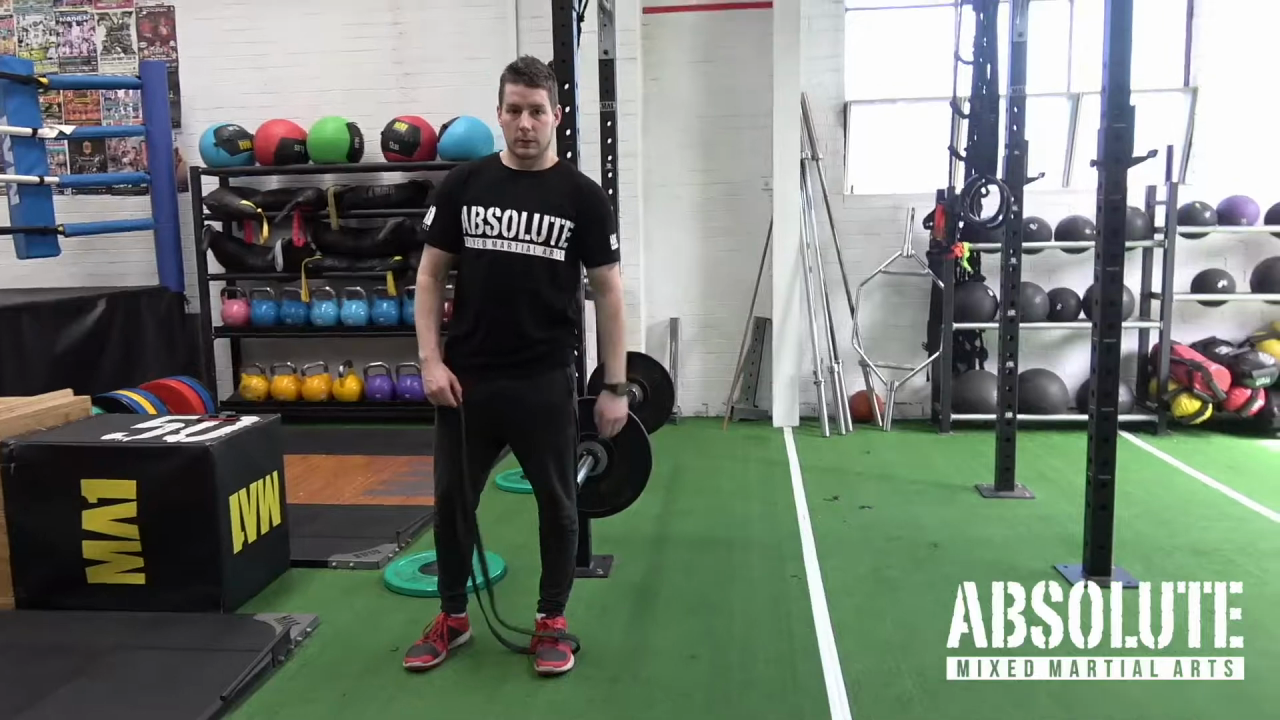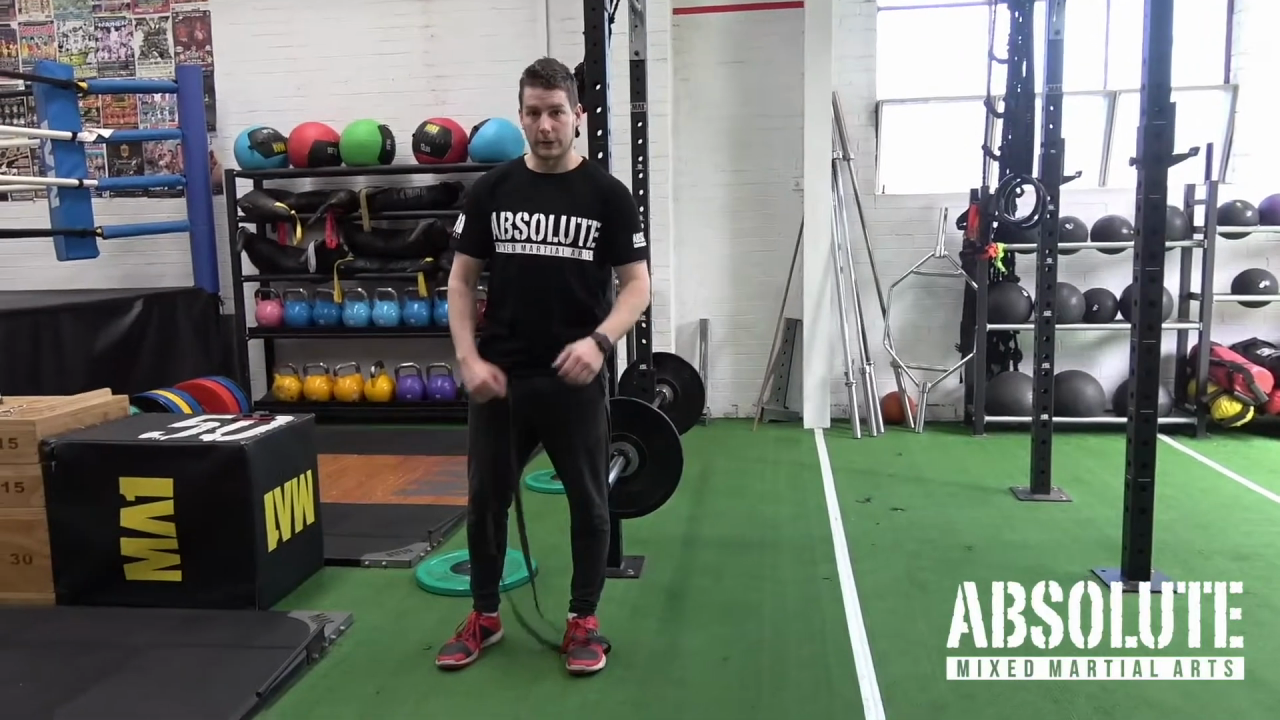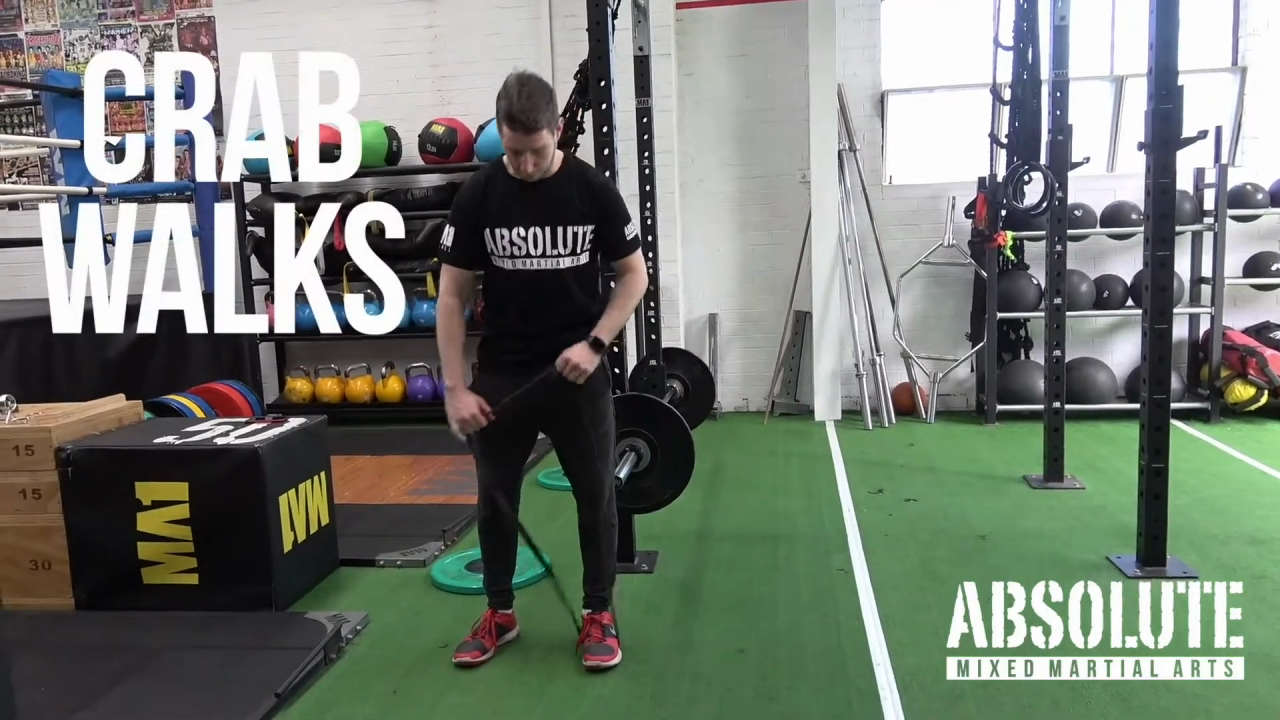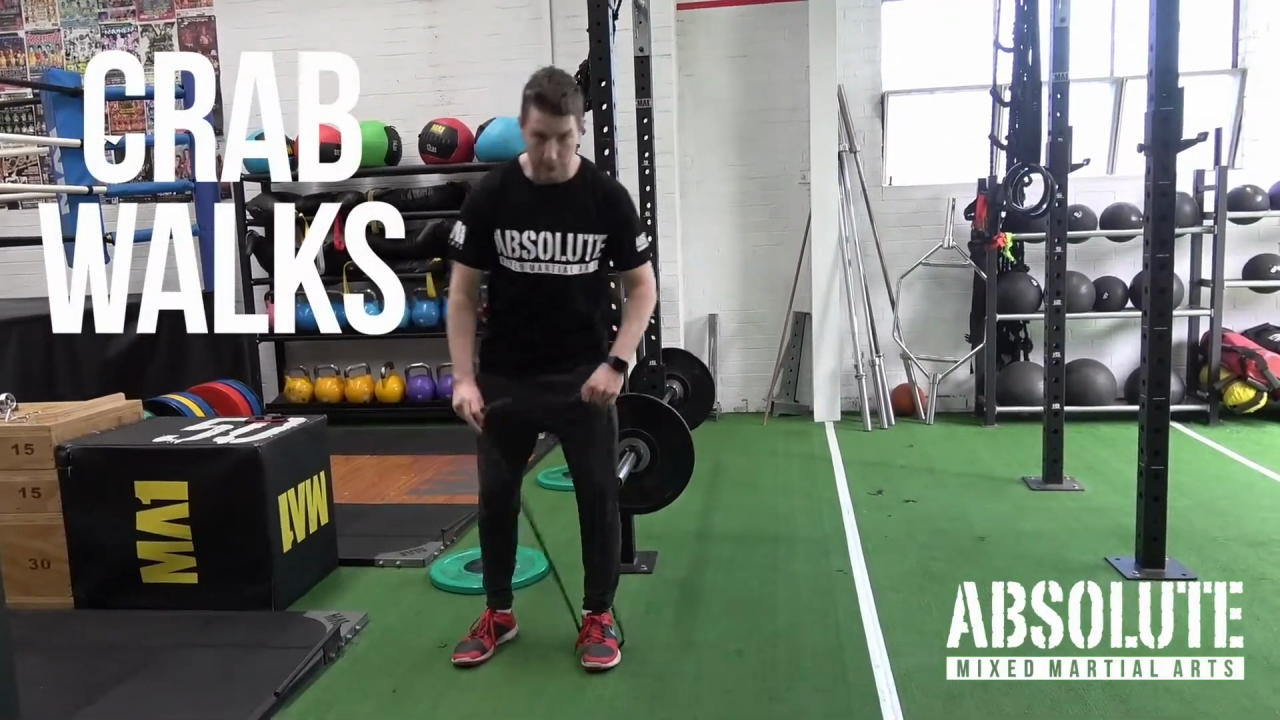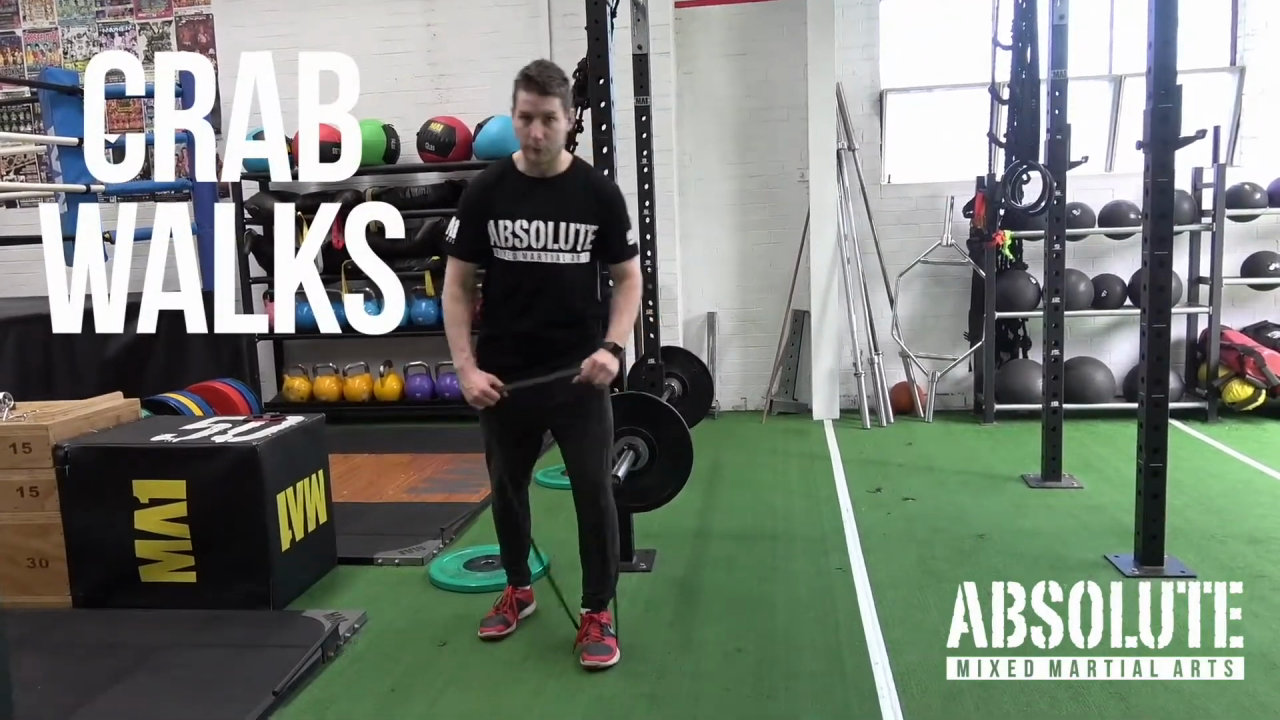
dt=1s
person 1, frame 1
left shoulder: (582, 196)
right shoulder: (462, 184)
left elbow: (608, 289)
right elbow: (430, 274)
left wrist: (615, 384)
right wrist: (430, 359)
left hip: (545, 383)
right hip: (467, 378)
left knee: (556, 503)
right knee: (452, 499)
left ankle: (551, 619)
right ankle: (451, 618)
person 1, frame 2
left shoulder: (607, 194)
right shoulder: (491, 189)
left elbow: (636, 283)
right elbow: (461, 280)
left wrist: (599, 341)
right wrist: (468, 358)
left hip: (575, 381)
right hip: (500, 380)
left knee: (588, 503)
right knee: (486, 498)
left ankle: (583, 619)
right ankle: (484, 616)
person 1, frame 3
left shoulder: (594, 190)
right shoulder: (477, 197)
left elbow: (633, 275)
right elbow: (452, 294)
left wrist: (595, 343)
right wrist: (455, 385)
left hip: (578, 374)
right hip: (501, 377)
left knee: (595, 497)
right knee: (495, 498)
left ankle: (598, 615)
right ankle: (499, 614)
person 1, frame 4
left shoulder: (608, 197)
right shoulder: (490, 196)
left elbow: (641, 285)
right elbow: (463, 291)
left wrist: (615, 362)
right wrist: (463, 377)
left hip: (583, 376)
right hip: (505, 377)
left knee: (599, 496)
right knee: (496, 497)
left ankle: (598, 616)
right ankle: (498, 613)
person 1, frame 5
left shoulder: (599, 193)
right shoulder: (485, 192)
left elbow: (627, 278)
right elbow: (457, 285)
left wrist: (612, 347)
right wrist: (465, 366)
left hip: (578, 374)
right hip: (503, 375)
left knee: (594, 492)
right knee: (507, 486)
left ankle: (597, 613)
right ankle: (518, 589)
